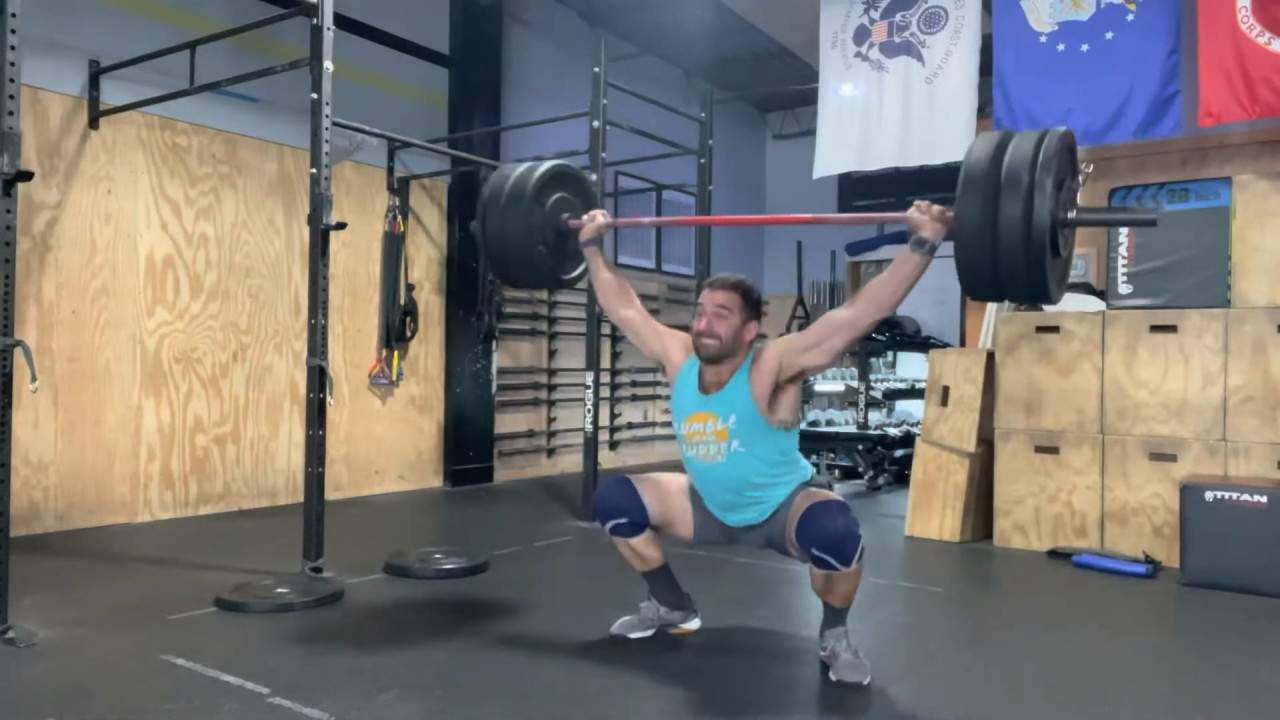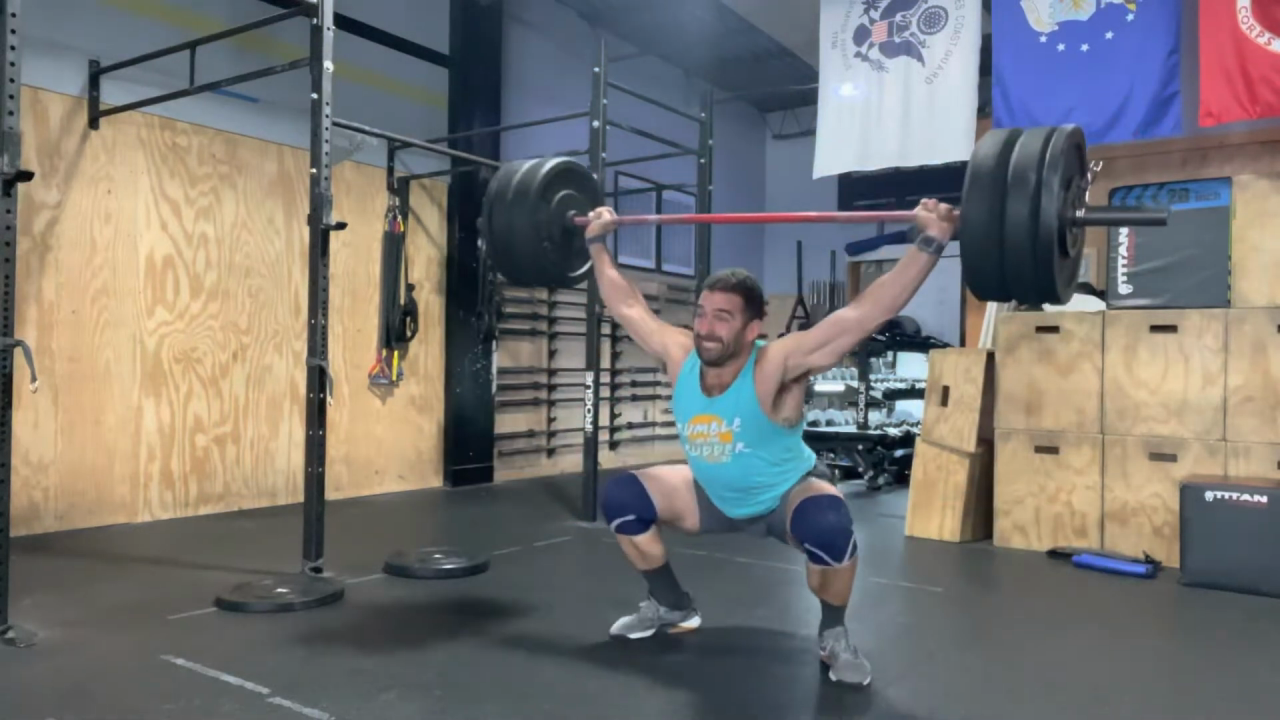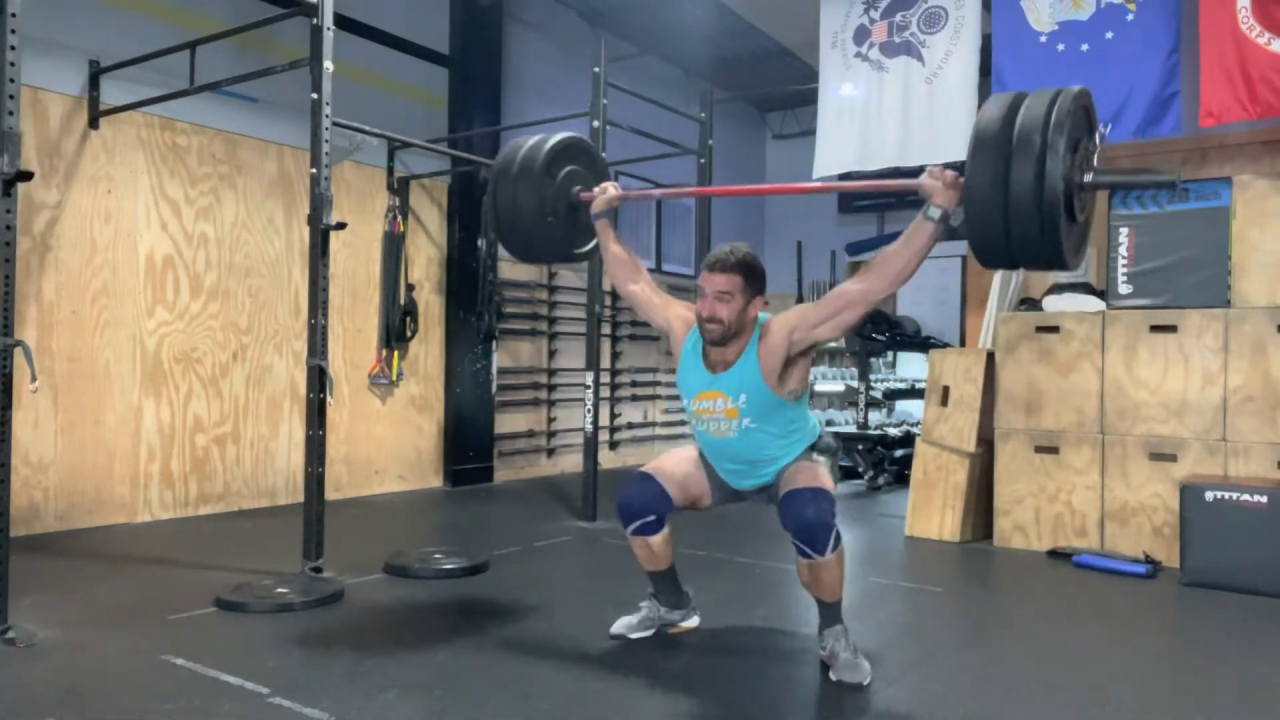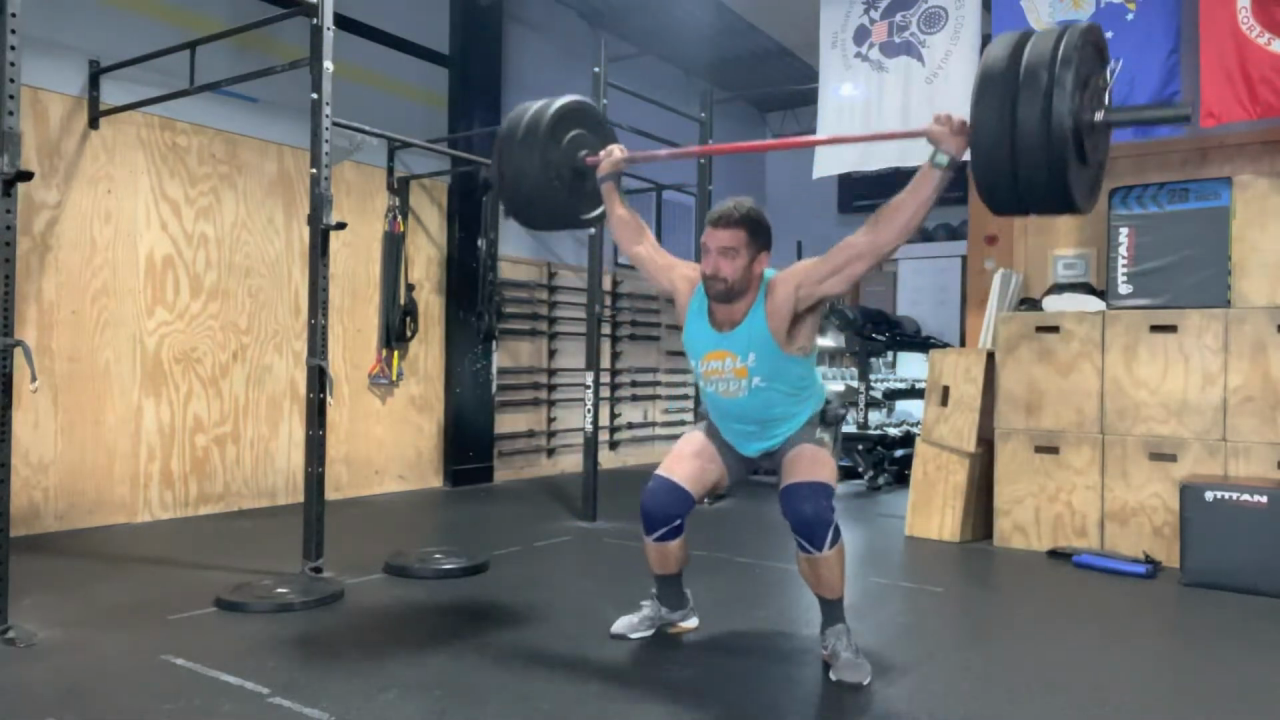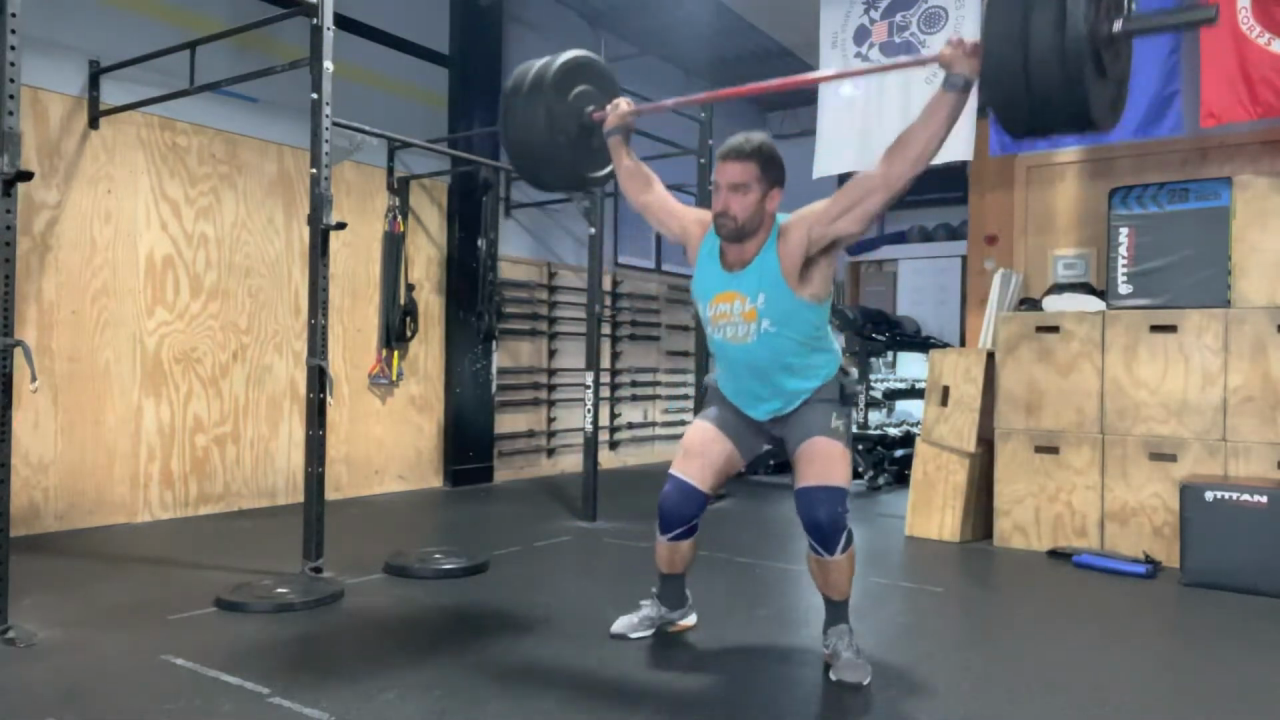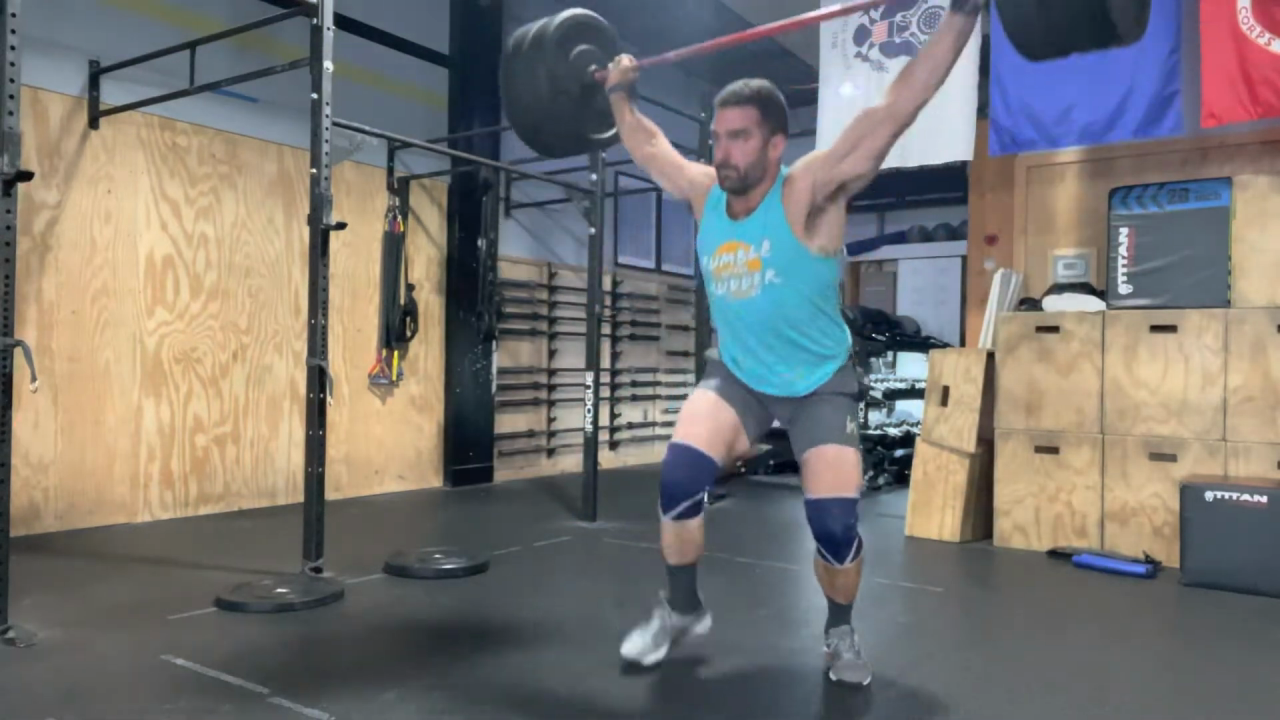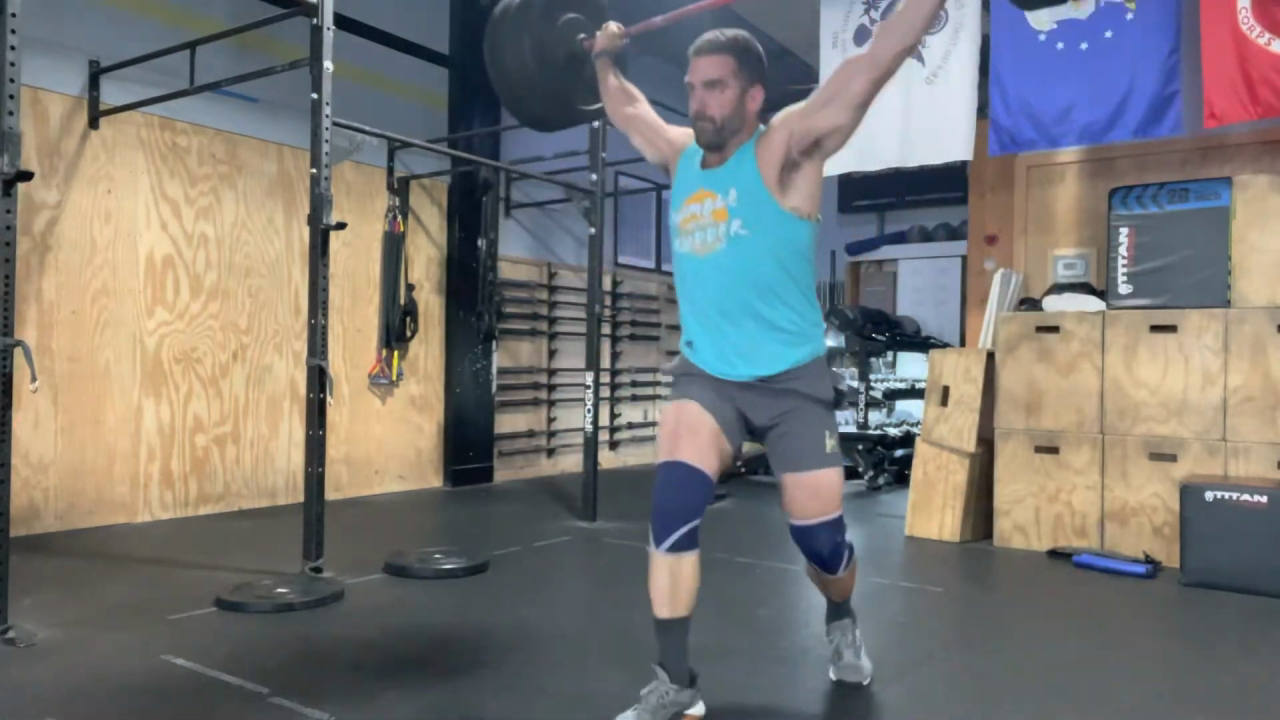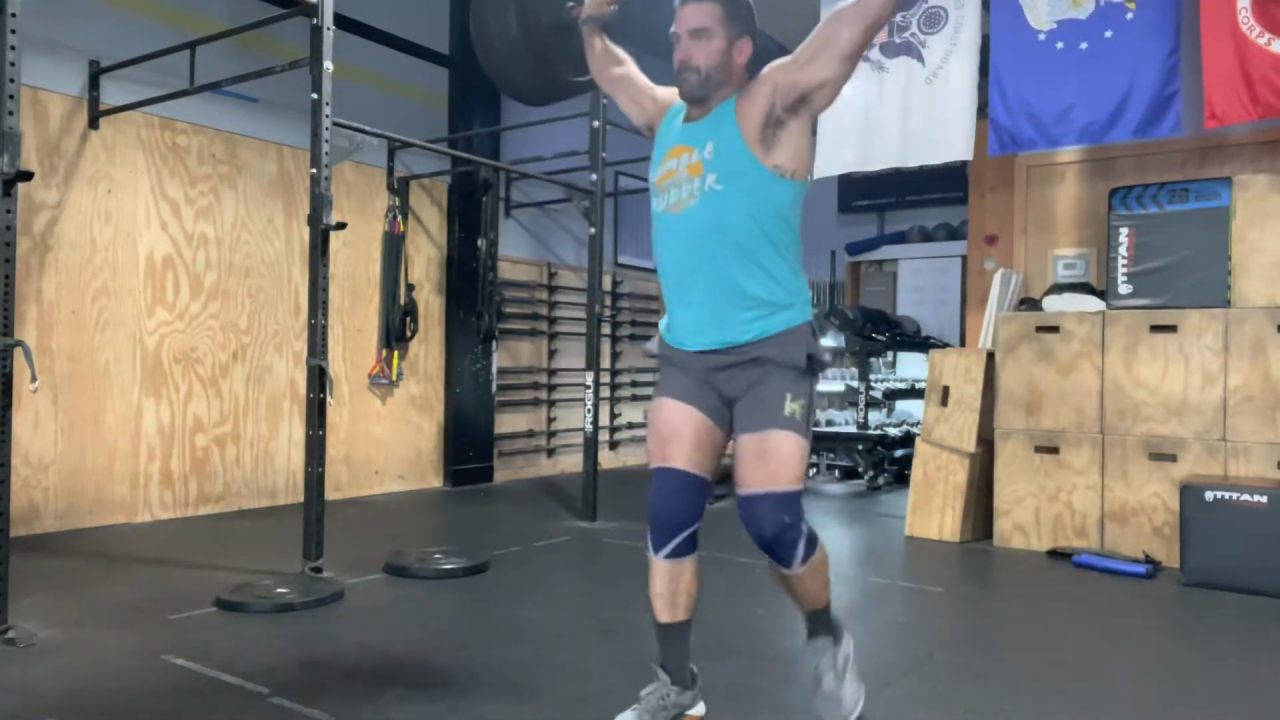
dt=0.2s
person 1, frame 1
left shoulder: (771, 370)
right shoulder: (679, 359)
left elbow: (860, 313)
right elbow: (624, 307)
left wrist: (924, 243)
right wrist: (592, 245)
left hip: (785, 507)
right hip: (712, 507)
left knee: (837, 532)
right knee: (614, 499)
left ankle: (834, 635)
right ankle: (671, 605)
person 1, frame 2
left shoulder: (775, 367)
right shoulder: (679, 356)
left elbow: (866, 312)
right elbow: (626, 304)
left wrist: (931, 242)
right wrist: (597, 242)
left hip: (787, 492)
right hip: (714, 495)
left knee: (828, 525)
right knee: (620, 495)
left ankle: (834, 635)
right ankle: (671, 605)
person 1, frame 3
left shoulder: (780, 342)
right shoulder: (683, 331)
left elbow: (869, 285)
right elbow: (632, 280)
left wrist: (936, 211)
right wrist: (603, 219)
left hip: (791, 460)
right hip: (718, 462)
left knee: (809, 519)
right knee: (637, 497)
left ankle: (833, 634)
right ankle: (670, 605)
person 1, frame 4
left shoulder: (787, 298)
right shoulder: (688, 291)
left elbow: (877, 239)
right elbow: (637, 242)
left wrist: (944, 159)
right wrist: (609, 184)
left hip: (796, 426)
right hip: (724, 430)
left knee: (808, 512)
right knee: (660, 503)
left ankle: (835, 634)
right ankle: (670, 605)
person 1, frame 5
left shoulder: (802, 242)
right shoulder: (700, 237)
left elbow: (892, 175)
right elbow: (644, 191)
left wrist: (958, 82)
right wrist: (617, 135)
left hip: (809, 396)
right hip: (732, 399)
left knee: (823, 513)
right knee: (677, 504)
left ankle: (837, 633)
right ankle: (671, 603)
person 1, frame 6
left shoulder: (809, 191)
right shoulder: (705, 190)
left elbow: (896, 112)
right elbow: (646, 145)
right wrist: (621, 91)
left hip: (819, 382)
right hip: (736, 376)
left knee: (833, 519)
right knee: (682, 476)
left ankle: (840, 633)
right ankle: (680, 609)
person 1, frame 7
left shoulder: (787, 148)
right shoulder: (681, 154)
left elbow: (876, 63)
right elbow: (627, 111)
right wrist: (606, 59)
left hip: (792, 376)
right hip: (705, 373)
left knee: (817, 534)
right knee: (674, 507)
left ankle: (841, 623)
person 1, frame 8
left shoulder: (772, 105)
right shoulder: (666, 114)
right elbow: (612, 73)
left hip: (770, 348)
right hip: (686, 351)
left knee: (772, 518)
right knee: (671, 513)
left ankle: (827, 635)
